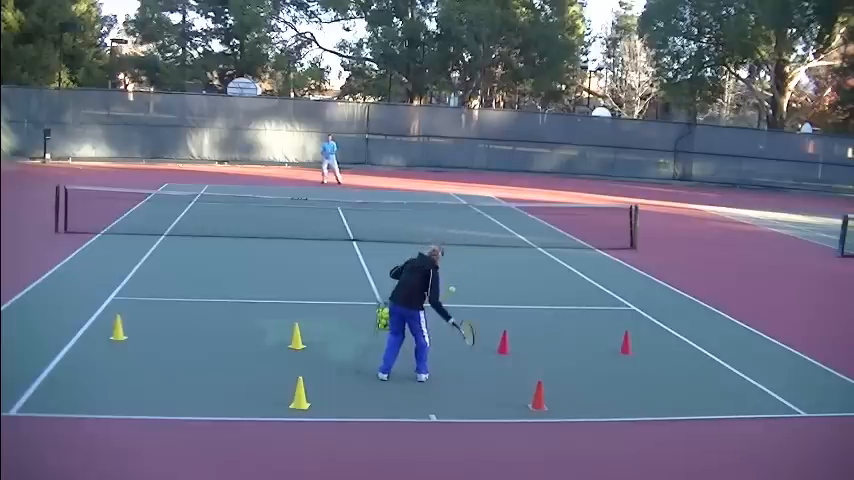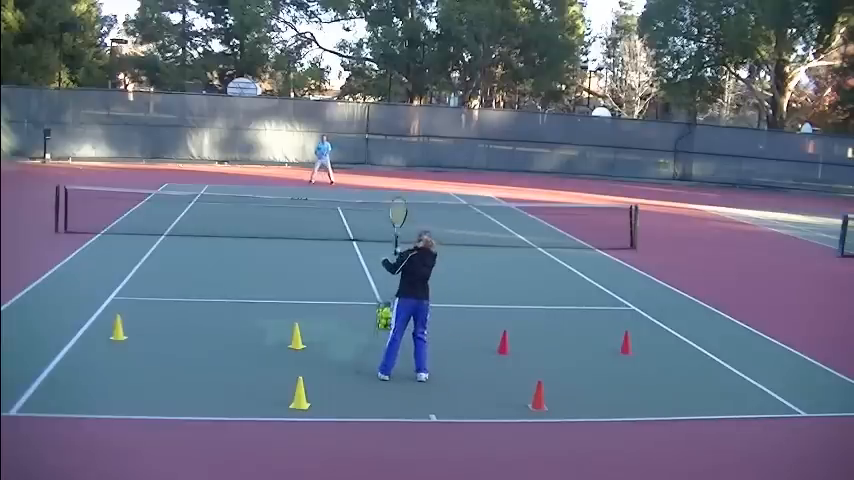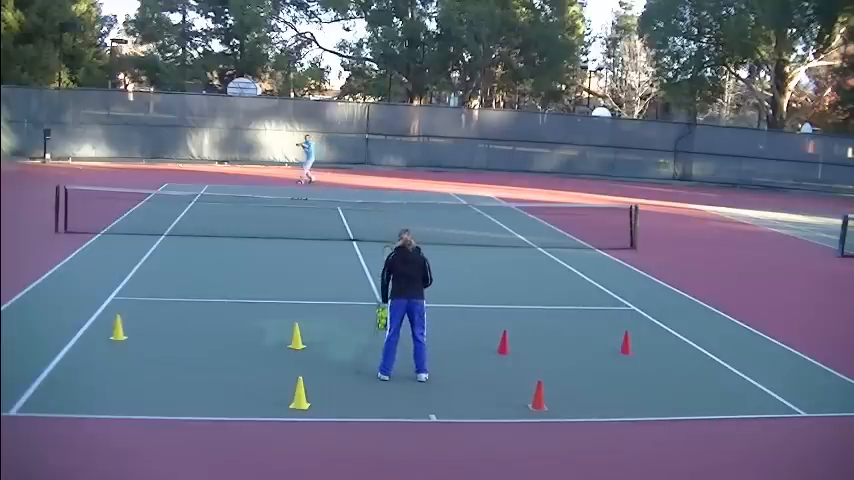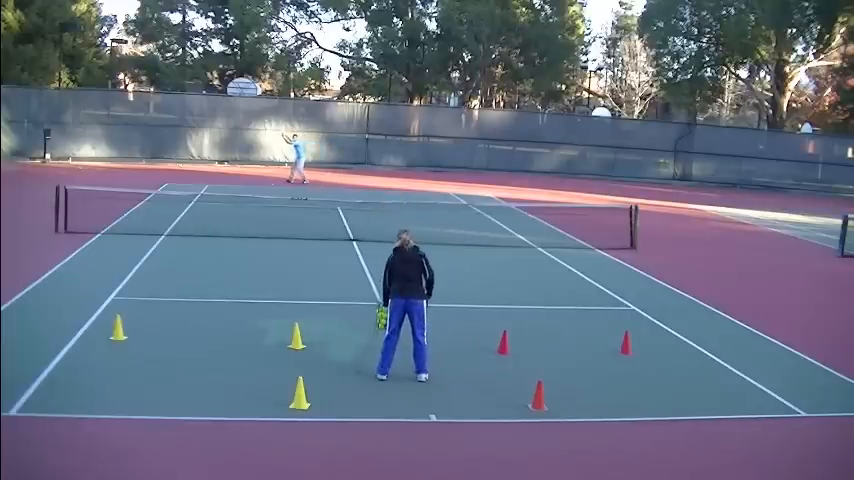
dt=0.5s
person 1, frame 1
left shoulder: (412, 261)
right shoulder: (432, 271)
left elbow: (393, 274)
right elbow: (433, 300)
right wrist: (448, 318)
left hip: (395, 302)
right hip: (413, 307)
left knee: (395, 336)
right knee: (422, 339)
left ankle: (384, 371)
right ankle: (422, 372)
person 1, frame 2
left shoulder: (410, 254)
right shoulder: (432, 257)
left elbow: (394, 270)
left wrist: (385, 262)
right wrist: (401, 255)
left hip: (405, 299)
right hip: (423, 300)
left knee: (395, 334)
right knee: (420, 336)
left ankle: (385, 371)
right ankle: (422, 372)
person 1, frame 3
left shoulder: (392, 256)
right shoulder: (421, 257)
left elbow: (385, 279)
right elbow: (428, 281)
left wrist: (384, 298)
left hip: (397, 299)
right hip: (417, 300)
left knee: (392, 335)
right knee: (419, 336)
left ankle: (384, 372)
right ankle: (422, 372)
person 1, frame 4
left shoulder: (392, 257)
right shoulder: (420, 255)
left elbow: (386, 282)
right elbow: (429, 276)
left wrist: (385, 302)
right wrist: (428, 294)
left hip: (396, 299)
right hip: (417, 299)
left knee: (391, 335)
right knee: (419, 336)
left ankle: (382, 371)
right ankle: (421, 372)
